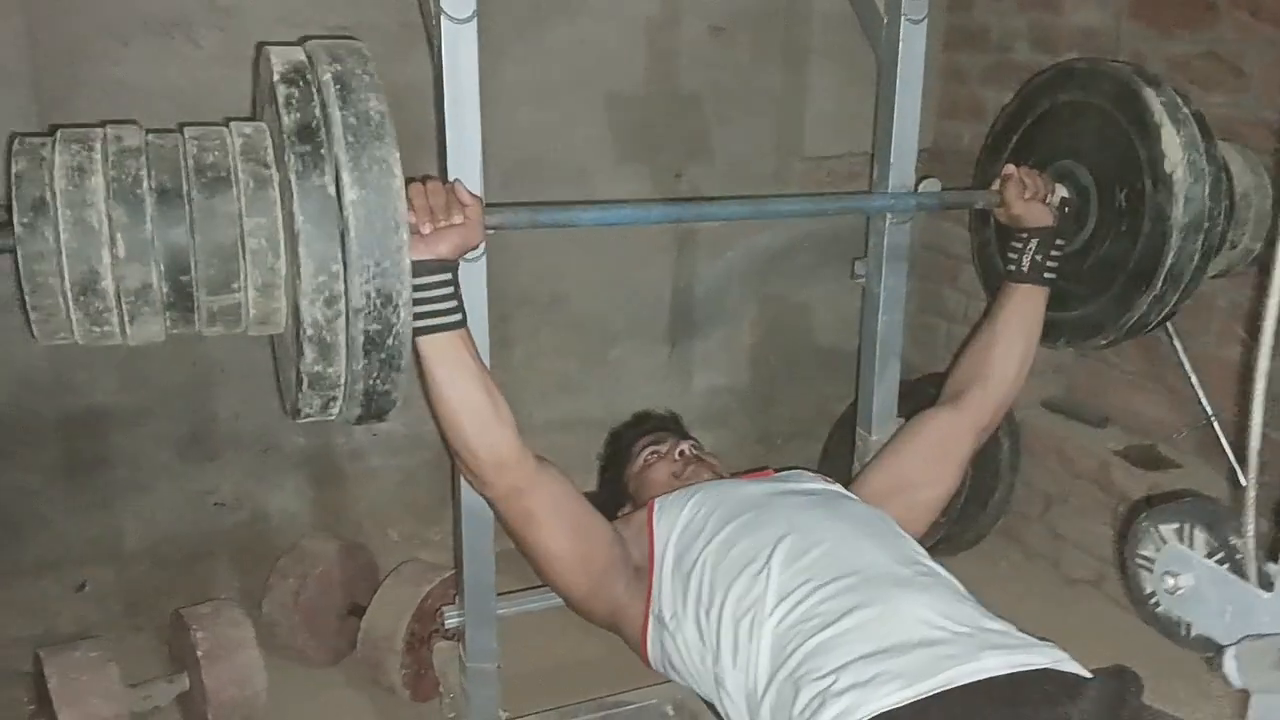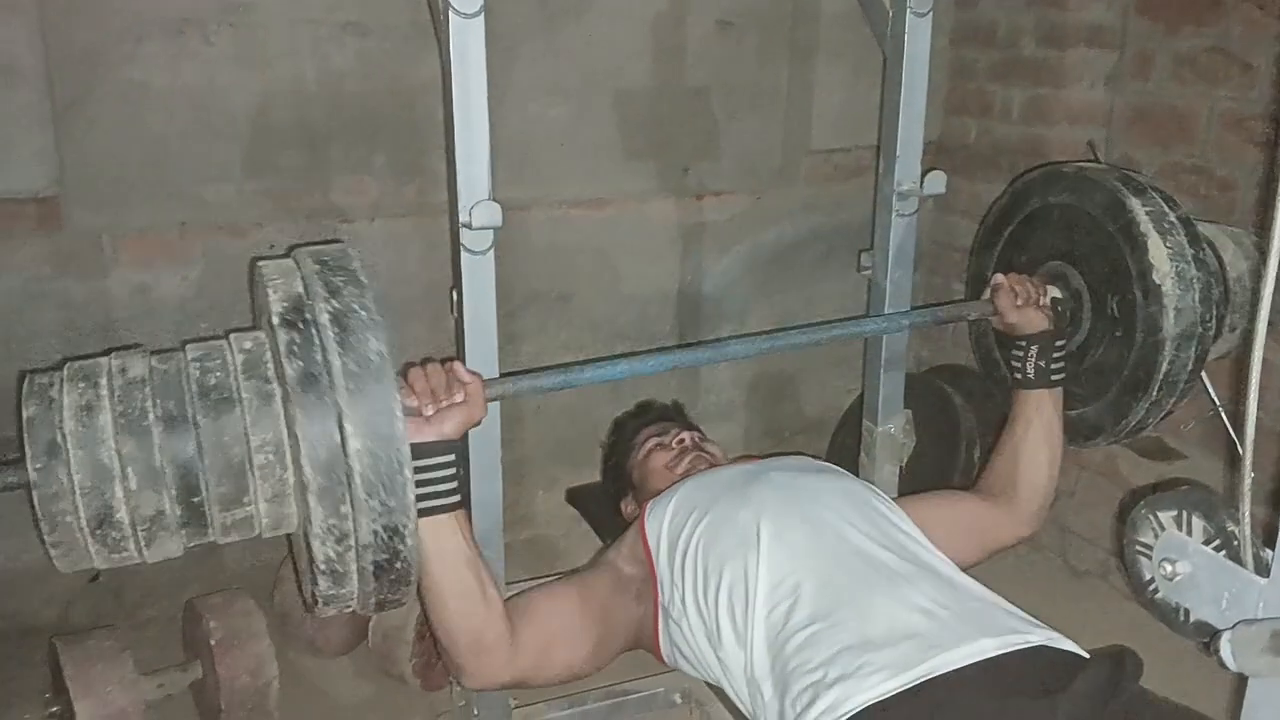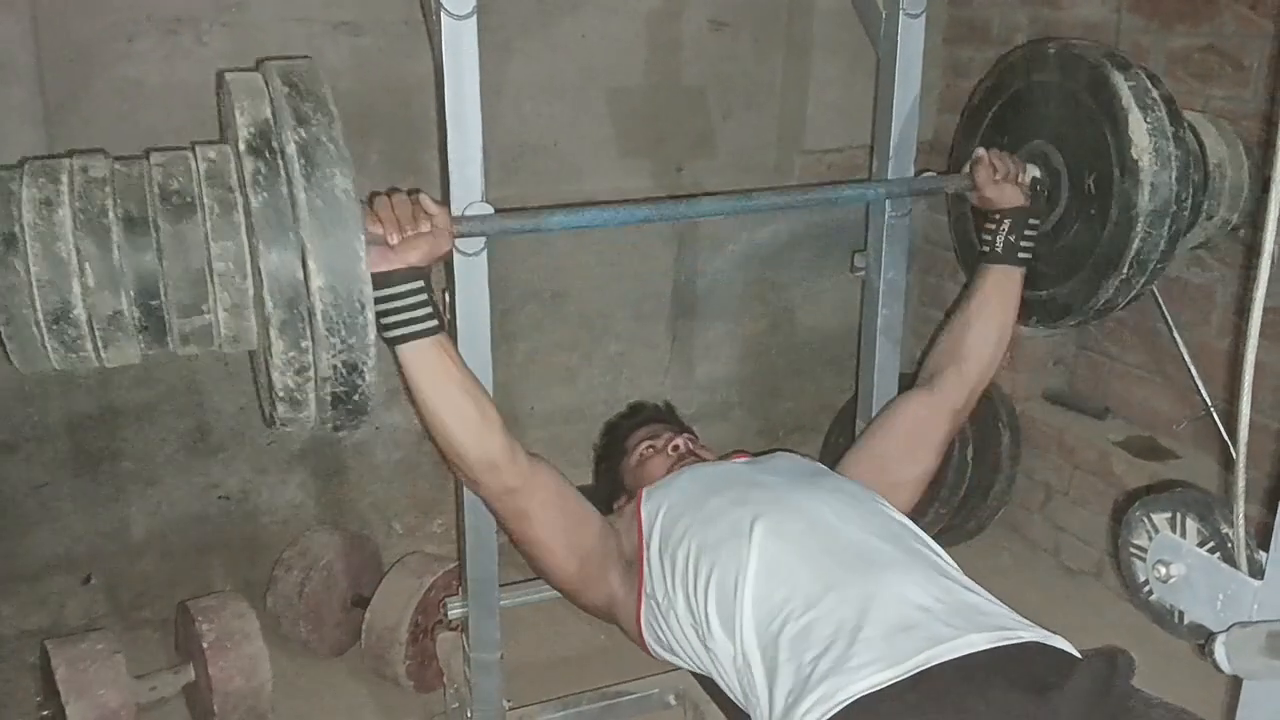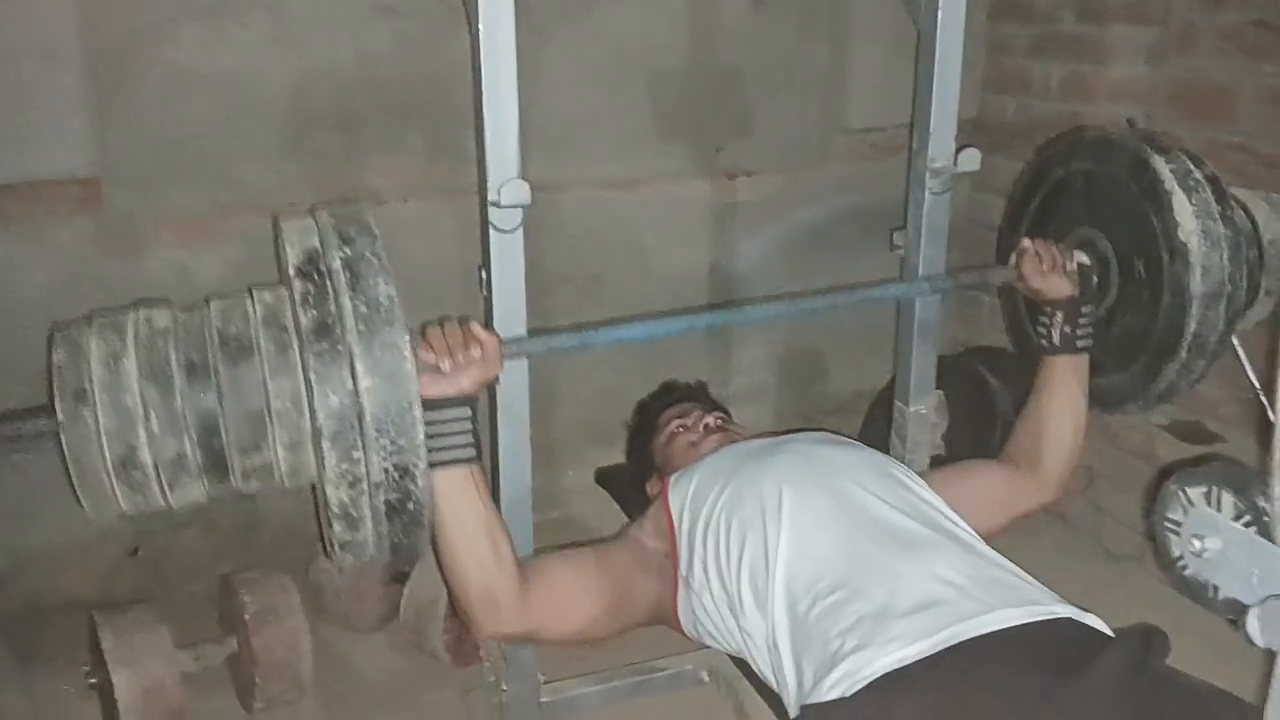
dt=1s
person 1, frame 1
left shoulder: (844, 504)
right shoulder: (634, 565)
left elbow: (966, 408)
right elbow: (503, 468)
left wrist: (1032, 245)
right wrist: (431, 275)
person 1, frame 2
left shoulder: (845, 492)
right shoulder: (643, 564)
left elbow: (1013, 508)
right elbow: (488, 652)
left wrist: (1034, 349)
right wrist: (435, 456)
person 1, frame 3
left shoulder: (836, 492)
right shoulder: (626, 560)
left elbow: (945, 389)
right elbow: (497, 466)
left wrist: (1007, 232)
right wrist: (403, 286)
person 1, frame 4
left shoulder: (870, 468)
right shoulder: (663, 543)
left elbow: (1036, 474)
right elbow: (501, 603)
left wrist: (1064, 316)
right wrist: (449, 413)
